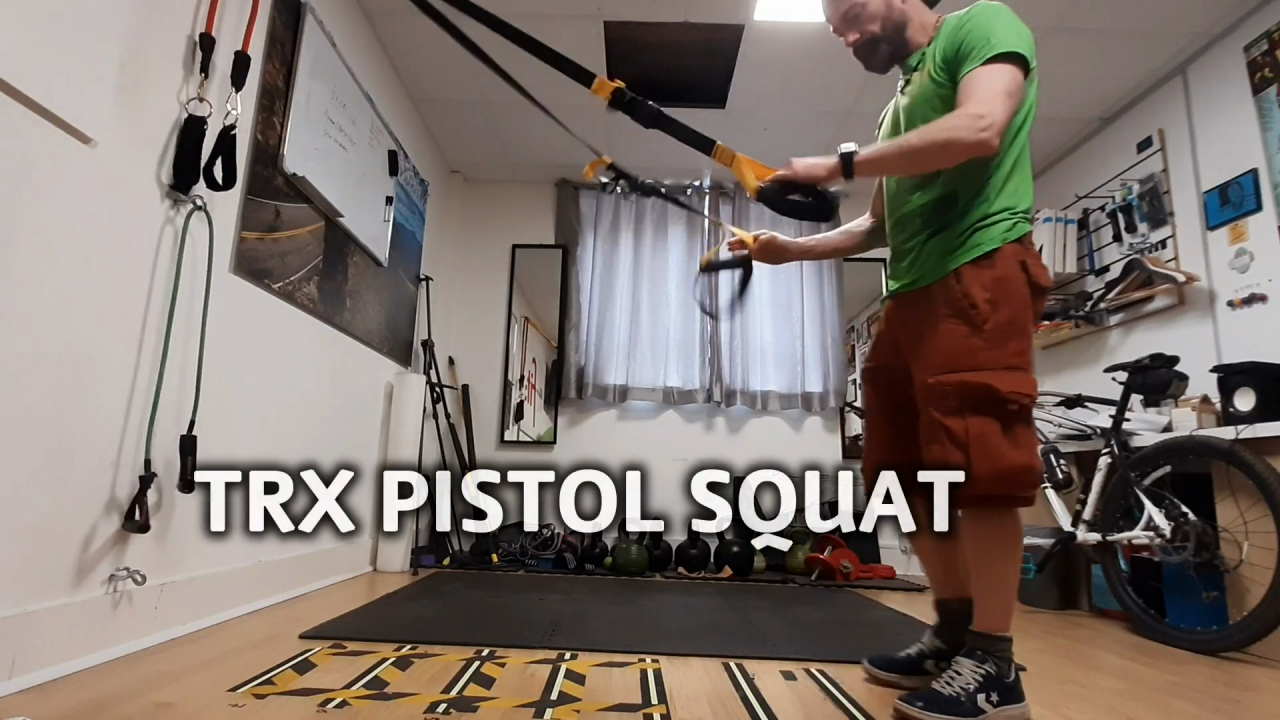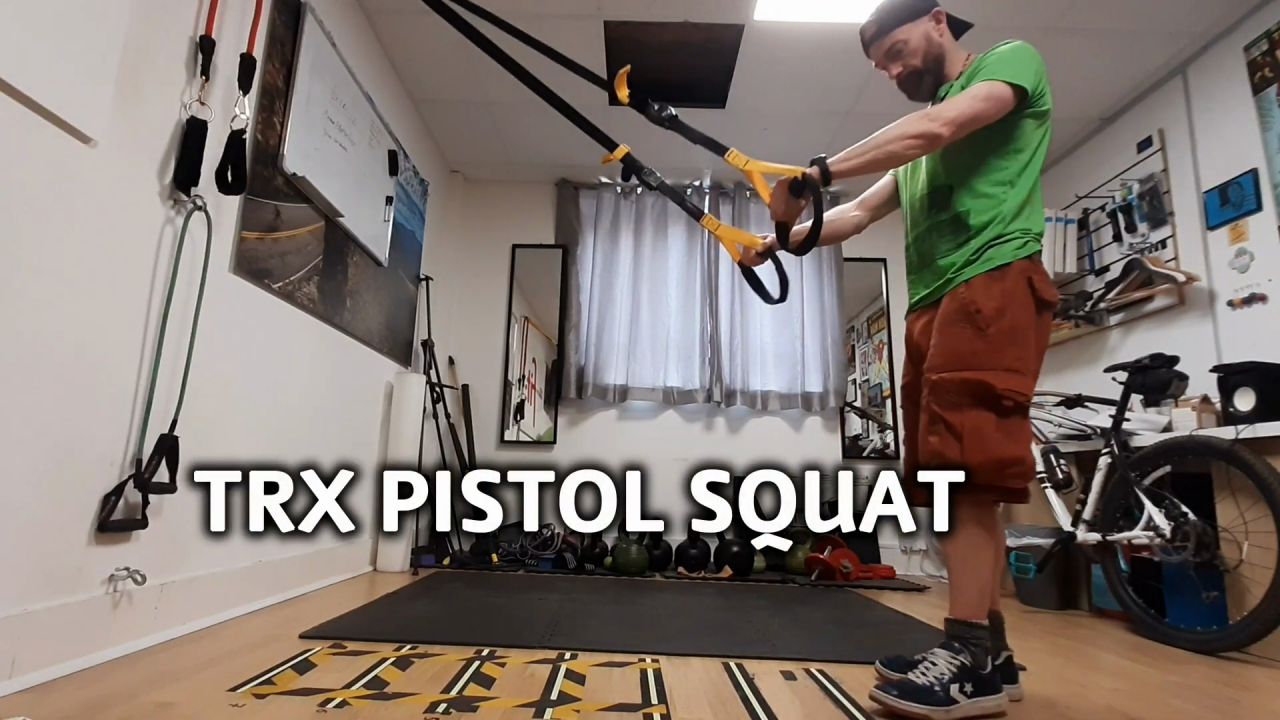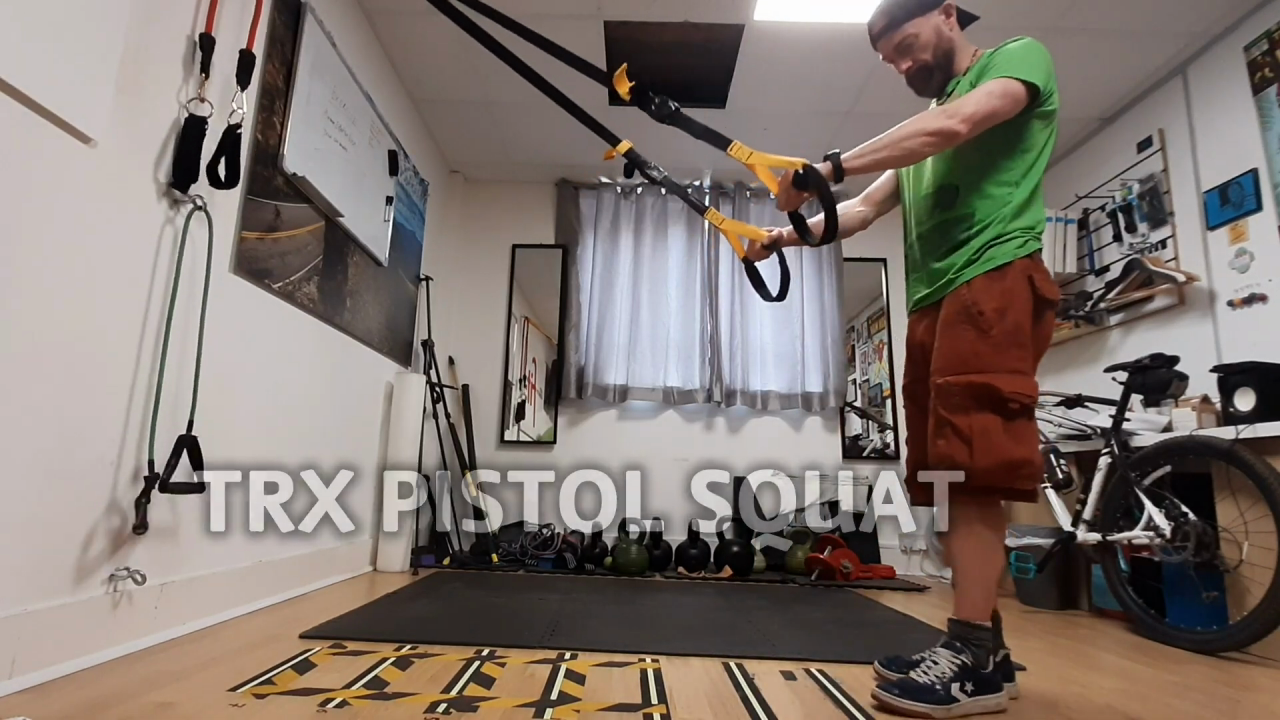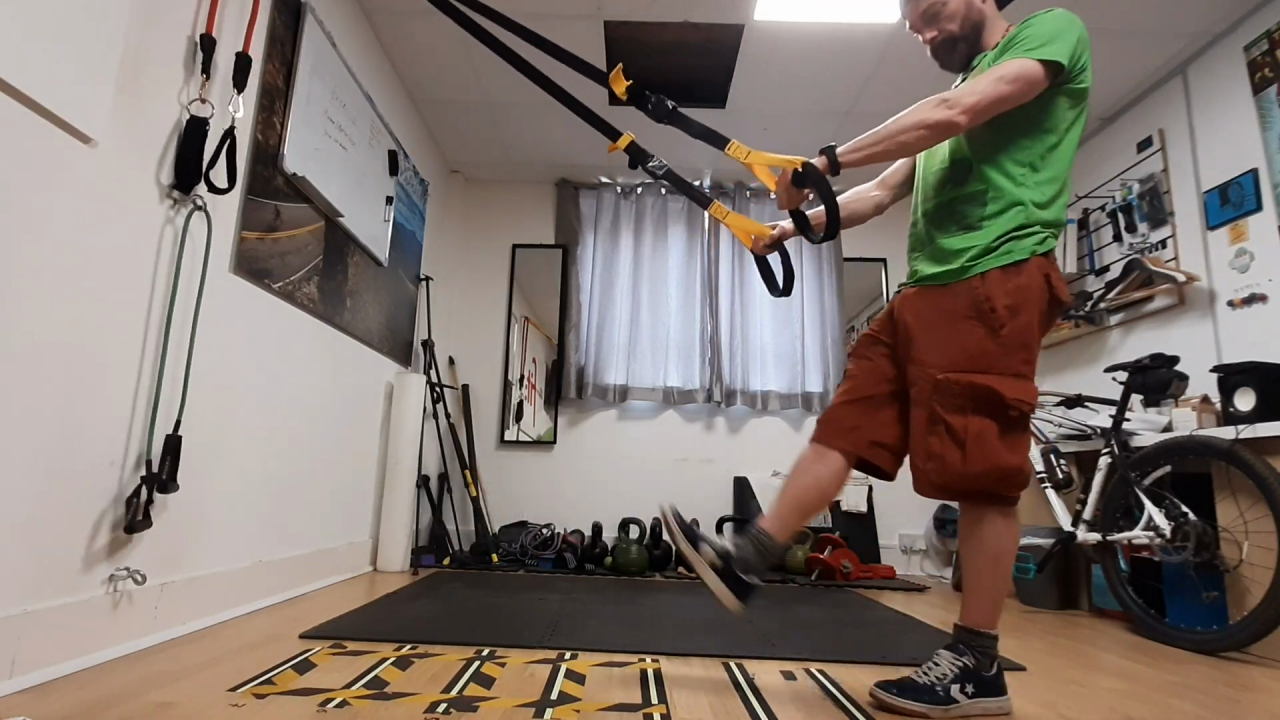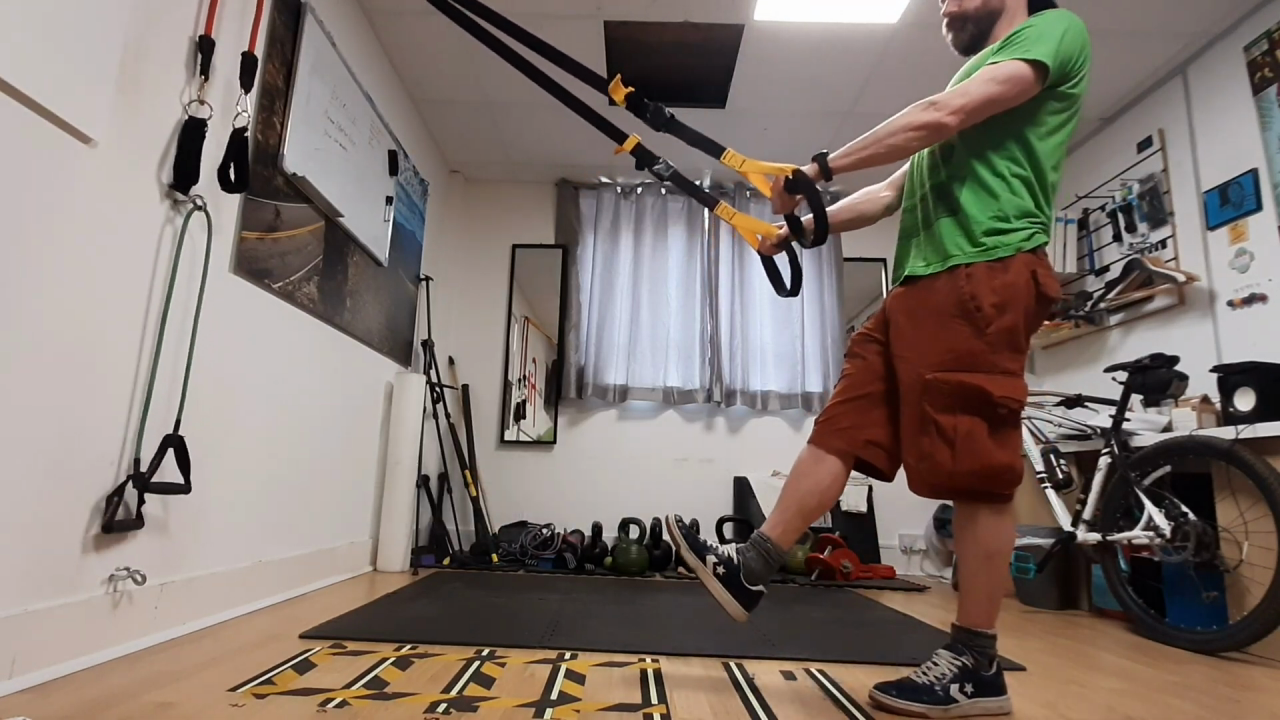
dt=1s
person 1, frame 1
right shoulder: (901, 104)
left elbow: (979, 130)
right elbow: (881, 225)
left wrist: (841, 164)
right wrist: (790, 248)
left hip: (977, 278)
right hip: (909, 296)
left knee: (979, 469)
right knee: (910, 472)
right ankle: (956, 634)
person 1, frame 2
left shoulder: (1014, 61)
right shoulder: (923, 145)
left elbow: (936, 128)
right elbow: (859, 214)
left wrist: (819, 170)
right wrist: (781, 241)
left hip: (993, 284)
right hip: (933, 304)
left knee: (971, 462)
right knee: (945, 474)
left ankle: (970, 660)
right ankle: (987, 646)
person 1, frame 3
left shoulder: (1020, 58)
right shoulder: (923, 130)
left elbow: (954, 125)
right elbow: (863, 210)
left wrist: (828, 166)
right wrist: (791, 234)
left hip: (995, 283)
right hip: (934, 304)
left knee: (974, 466)
right knee: (945, 475)
left ankle: (973, 658)
right ankle: (979, 644)
person 1, frame 4
right shoulder: (958, 92)
left elbow: (955, 112)
right elbow: (882, 192)
left wrist: (827, 159)
right wrist: (800, 224)
left hip: (994, 286)
right hip: (923, 292)
left knee: (979, 472)
right knee: (842, 433)
right ankle: (746, 561)
person 1, frame 5
right shoulder: (972, 78)
left elbow: (939, 118)
right elbow: (890, 193)
left wrist: (820, 167)
right wrist: (805, 226)
left hip: (983, 281)
right hip: (917, 288)
left knee: (974, 472)
right knee: (838, 432)
right ankle: (749, 569)
